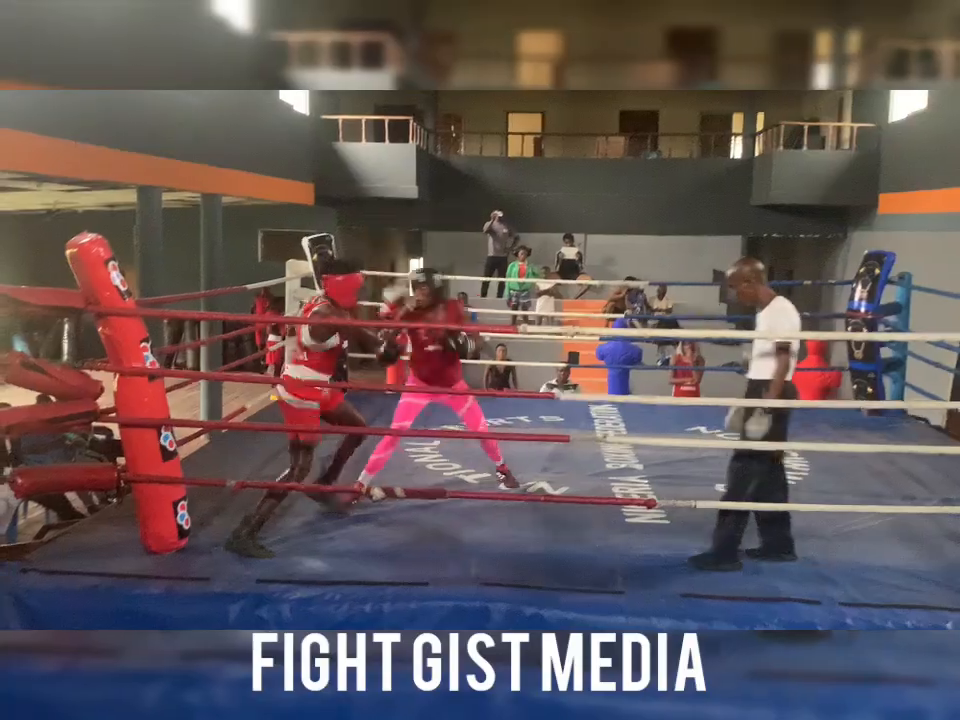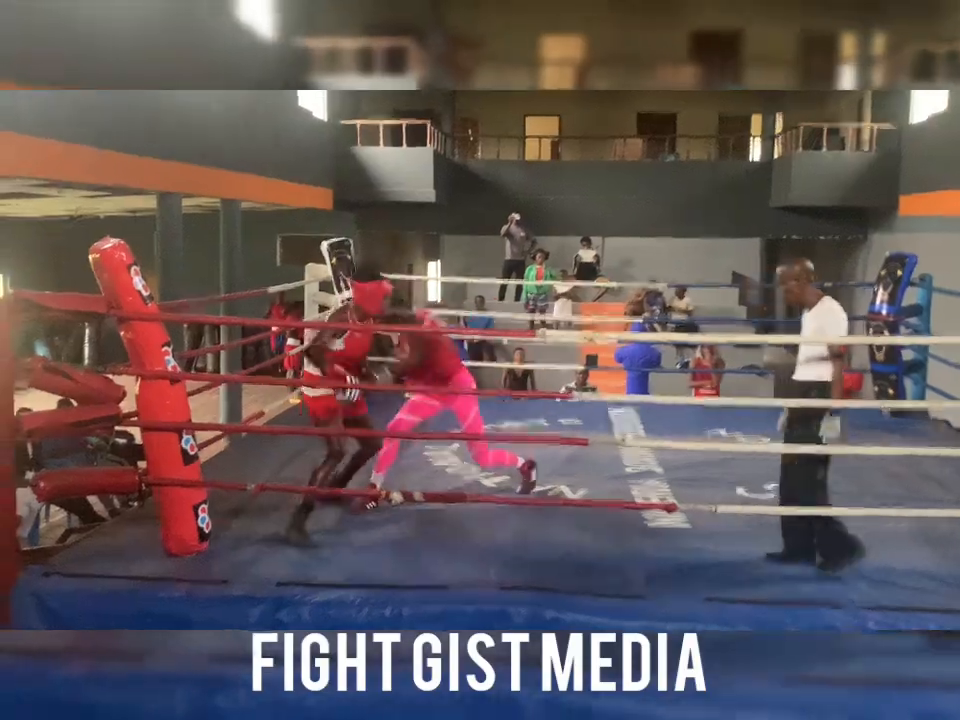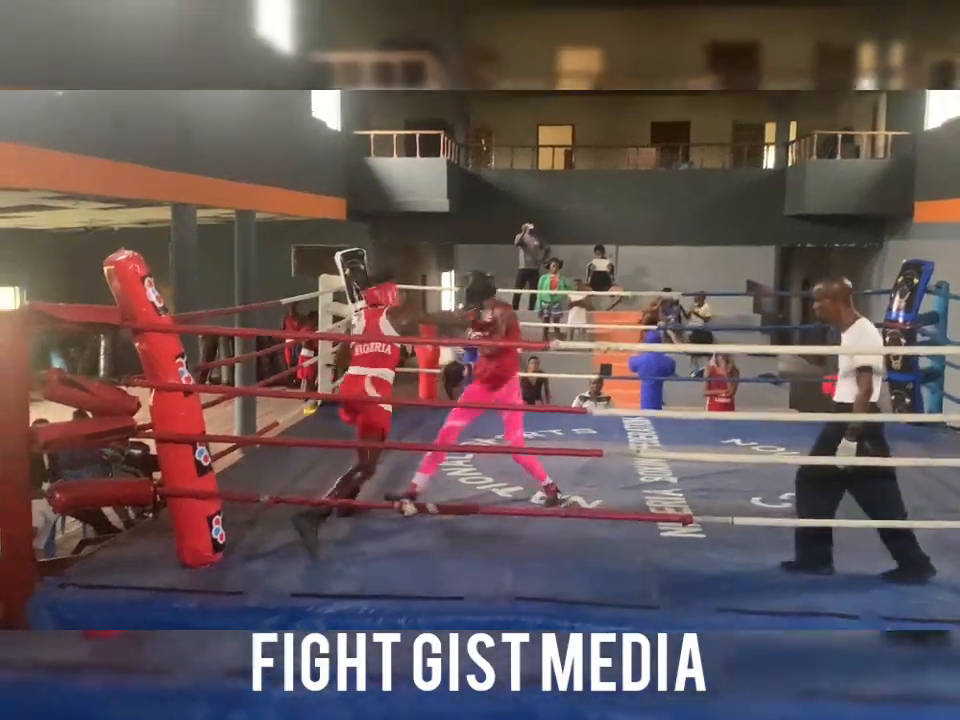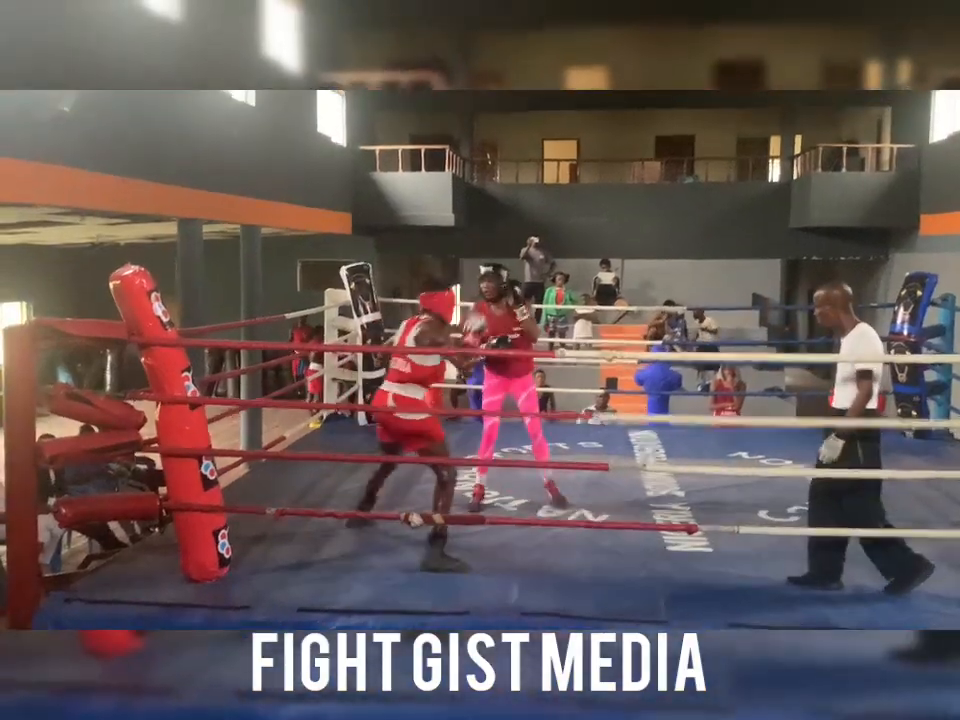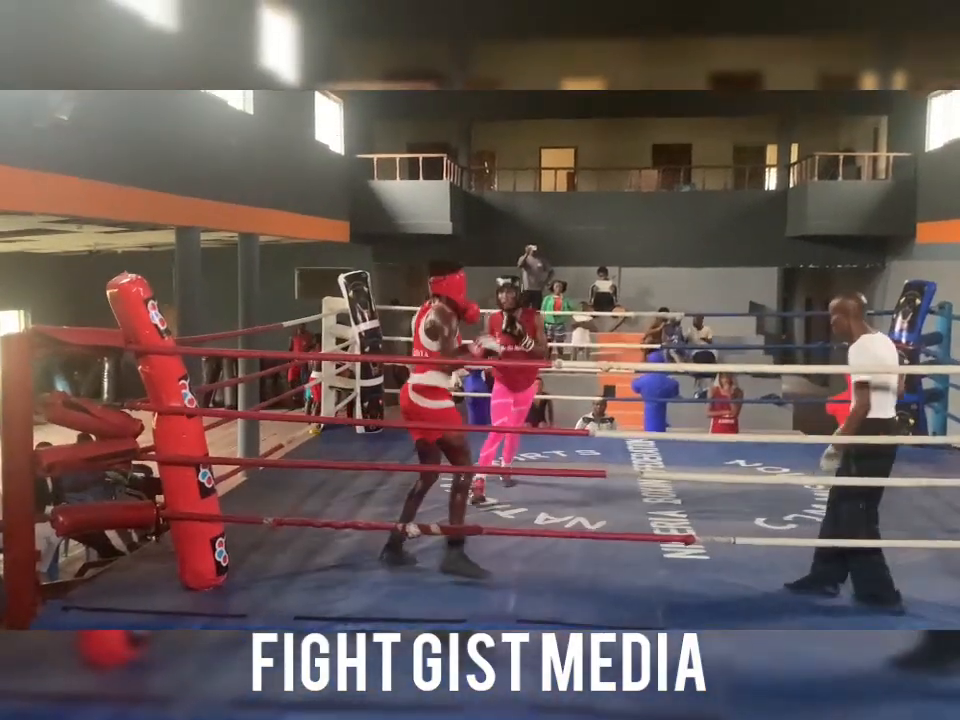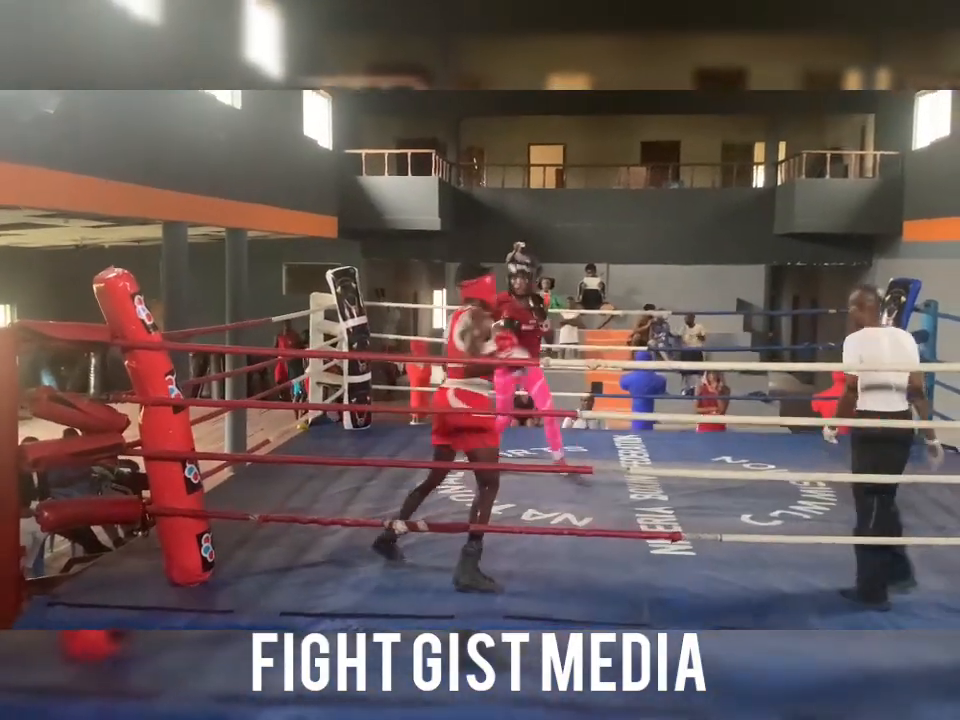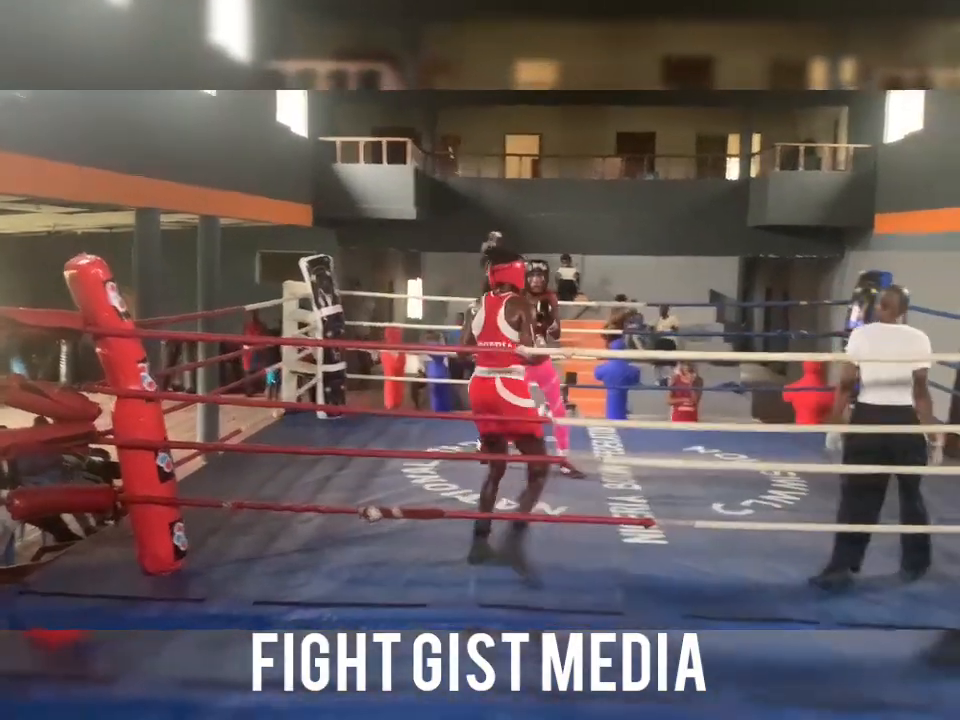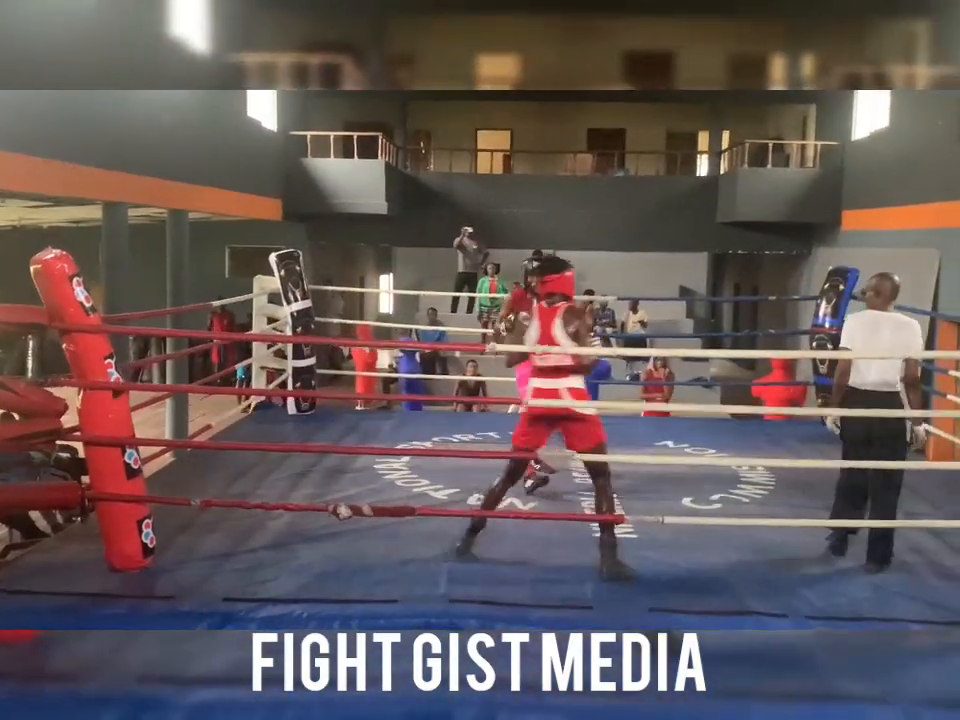
dt=0.3s
person 1, frame 1
left shoulder: (781, 311)
right shoulder: (766, 311)
left elbow: (782, 365)
left wrist: (764, 411)
right wrist: (744, 406)
left hip: (771, 399)
right hip: (760, 395)
left knee: (744, 473)
right knee: (767, 475)
left ankle: (724, 552)
right ankle: (779, 544)
person 1, frame 2
left shoulder: (830, 312)
right shoulder: (809, 312)
left elbow: (839, 365)
left wrist: (833, 413)
right wrist: (793, 409)
left hip: (818, 399)
right hip: (803, 397)
left knee: (806, 477)
right knee: (795, 474)
left ankle: (840, 546)
right ankle: (799, 547)
person 1, frame 3
left shoulder: (863, 333)
right shoulder: (848, 332)
left elbow: (866, 389)
left wrist: (852, 437)
left hip: (859, 421)
right hip: (841, 418)
left knee: (878, 495)
right knee: (812, 480)
left ankle: (915, 563)
right ankle: (815, 557)
person 1, frame 4
left shoulder: (862, 338)
right shoulder: (849, 337)
left elbow: (864, 391)
left wrist: (839, 435)
left hip: (857, 430)
right hip: (843, 424)
left knee: (861, 504)
right knee: (823, 496)
left ankle: (907, 566)
right ankle: (825, 571)
person 1, frame 5
left shoulder: (861, 348)
right shoulder: (883, 341)
left elbow: (862, 404)
right elbow: (897, 387)
left wrist: (837, 444)
left hip: (871, 433)
right hip: (885, 429)
left knee: (855, 513)
right knee: (843, 505)
left ankle: (880, 592)
right ankle: (825, 577)
person 1, frame 6
left shoulder: (855, 340)
right shoulder: (905, 339)
left elbow: (849, 393)
right elbow: (918, 391)
left wrist: (832, 425)
right wrist: (930, 437)
left hip: (868, 426)
right hip: (900, 426)
left knee: (868, 504)
right knee: (886, 500)
left ankle: (873, 589)
right ankle: (898, 572)
person 1, frame 7
left shoulder: (862, 334)
right shoulder: (918, 338)
left elbow: (846, 383)
right elbow: (920, 390)
left wrist: (836, 425)
right wrist: (933, 435)
left hip: (868, 418)
right hip: (905, 420)
left knee: (857, 497)
right knee: (911, 494)
left ankle: (841, 567)
right ankle: (915, 563)
person 1, frame 8
left shoulder: (855, 320)
right shoulder: (910, 327)
left elbow: (842, 370)
right elbow: (912, 380)
left wrist: (833, 406)
right wrist: (917, 421)
left hip: (856, 402)
right hip: (889, 406)
left knee: (851, 475)
right knee: (885, 482)
left ankle: (840, 536)
right ankle: (877, 556)
person 2, frame 1
left shoulder: (316, 303)
right shoulder: (330, 316)
right elbow: (370, 343)
left hip: (318, 388)
right hip: (301, 393)
left knee: (358, 428)
right knee: (298, 469)
left ankle: (324, 484)
right ankle: (244, 534)
person 2, frame 2
left shoulder: (370, 321)
right shoulder: (342, 316)
right elbow: (311, 352)
right wrist: (341, 377)
left hip: (343, 387)
right hip: (322, 387)
left knee: (372, 443)
right knee: (337, 450)
left ankle: (337, 486)
right ankle: (298, 519)
person 2, frame 3
left shoulder: (357, 318)
right shoulder: (401, 314)
left elbow: (340, 361)
right elbow: (440, 318)
left hip: (349, 387)
right hip: (373, 392)
left knee: (369, 453)
right knee: (365, 467)
left ankle: (346, 501)
right ankle: (312, 517)
person 2, frame 4
left shoulder: (407, 326)
right shoulder: (436, 333)
right elbow: (465, 367)
left hip: (385, 402)
right hip: (410, 408)
left knee: (389, 462)
right knee: (446, 474)
left ankle: (361, 513)
right ankle: (435, 552)
person 2, frame 5
left shoulder: (425, 311)
right shoulder: (445, 317)
right elbow: (449, 360)
right wrist: (476, 349)
left hip: (414, 395)
right hip: (431, 397)
left knee: (429, 474)
right knee: (463, 469)
left ankle: (395, 544)
right ankle: (454, 552)
person 2, frame 6
left shoulder: (458, 316)
right shoulder: (479, 318)
right elbow: (475, 365)
right wrist: (499, 357)
left hip: (447, 397)
right hip: (469, 400)
left knee: (435, 476)
right knee: (488, 483)
left ankle: (389, 534)
right ankle: (468, 568)
person 2, frame 7
left shoulder: (480, 304)
right shoulder: (520, 305)
left elbow: (464, 347)
right elbow: (530, 355)
left hip: (479, 386)
right hip: (509, 389)
left knee: (497, 468)
right knee: (539, 469)
left ankle: (479, 542)
right ankle: (515, 541)
person 2, frame 8
left shoulder: (529, 315)
right shoulder: (576, 315)
left elbow: (512, 358)
right elbow: (593, 363)
right wrist: (581, 355)
left hip: (538, 400)
right hip: (572, 400)
left knee: (511, 474)
right knee: (601, 478)
left ankle: (469, 538)
right ankle: (608, 559)
person 3, frame 1
left shoulder: (454, 309)
right shoulder: (408, 312)
left elbow: (473, 343)
right elbow: (388, 339)
left wrist: (463, 341)
right wrist: (387, 349)
left hip: (452, 380)
right hip: (421, 381)
left knee: (481, 430)
right knee: (395, 434)
left ankle: (501, 469)
right ankle: (360, 486)
person 3, frame 2
left shoulder: (417, 327)
right shoulder: (419, 319)
left hip: (457, 386)
right hip: (434, 388)
left knee: (480, 455)
right knee: (394, 431)
left ankle: (524, 466)
right ankle: (373, 490)
person 3, frame 3
left shoulder: (501, 312)
right shoulder: (483, 311)
left elbow: (492, 349)
left wrist: (477, 317)
left hip: (506, 385)
right hip: (482, 383)
left knee: (516, 448)
right knee: (446, 434)
left ankle: (549, 487)
right ankle: (413, 491)
person 3, frame 4
left shoulder: (520, 302)
right shoulder: (478, 310)
left elbow: (533, 338)
right elbow: (470, 344)
left wrist: (519, 307)
right wrist: (488, 345)
left hip: (522, 374)
right hip: (495, 375)
left knee: (536, 430)
right knee: (490, 431)
left ankle: (549, 482)
right ankle: (479, 489)
person 3, frame 5
left shoulder: (532, 317)
right shoulder: (493, 321)
left elbow: (543, 352)
left wrist: (522, 337)
left hip: (526, 382)
right hip: (503, 383)
left knee: (513, 430)
right knee: (497, 430)
left ankle: (506, 469)
right ankle: (479, 483)
person 3, frame 6
left shoulder: (536, 300)
right shoulder: (499, 301)
left wrist: (542, 320)
right wrist: (502, 326)
left hip: (529, 365)
right hip: (506, 363)
left knee: (549, 411)
right knee: (503, 417)
left ankle: (559, 459)
person 3, frame 7
left shoulder: (550, 299)
left elbow: (556, 335)
left wrist: (549, 322)
left hip: (542, 361)
left knee: (559, 410)
left ankle: (563, 461)
person 3, frame 8
right shoulder: (516, 297)
right elbow: (498, 330)
right wrist: (507, 324)
right hip: (525, 361)
left ankle: (535, 457)
right ankle: (529, 473)
